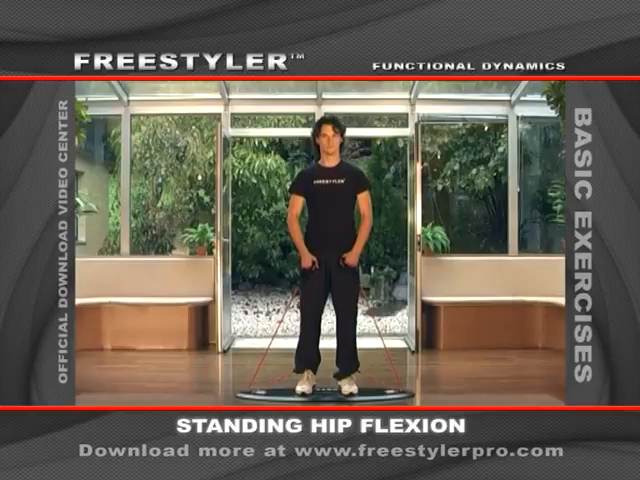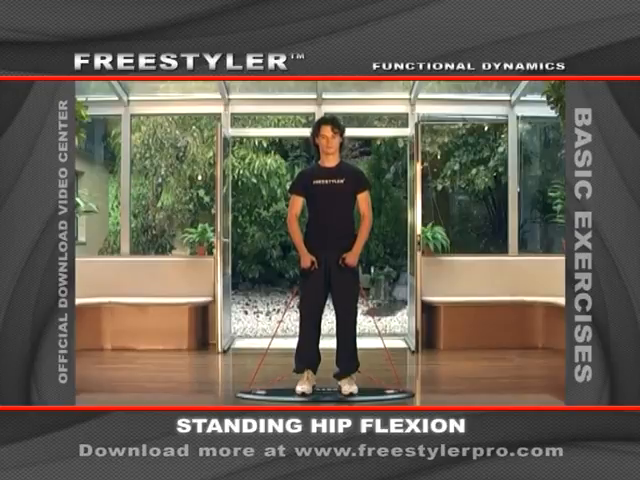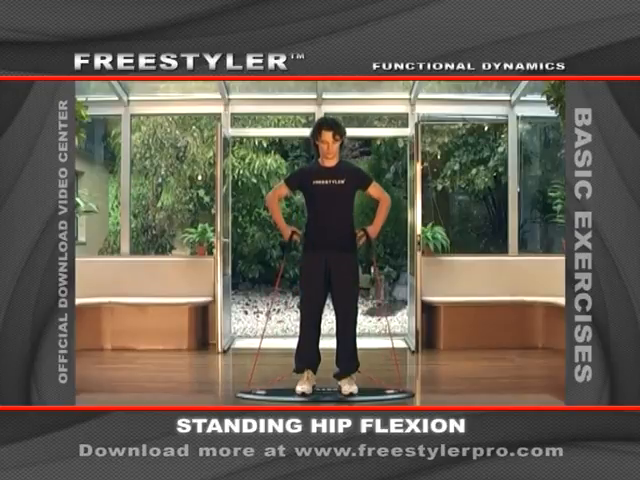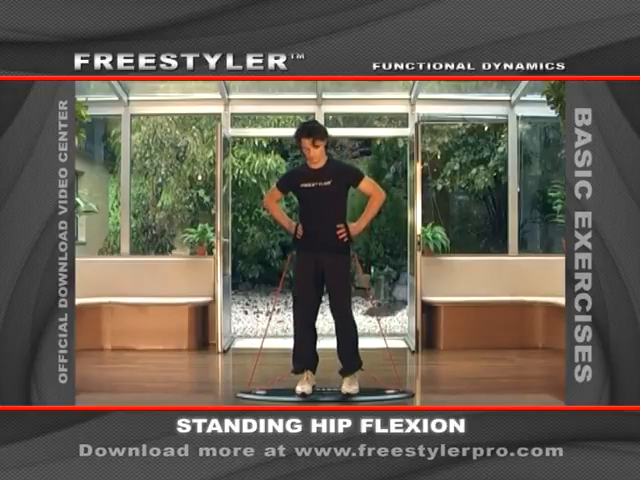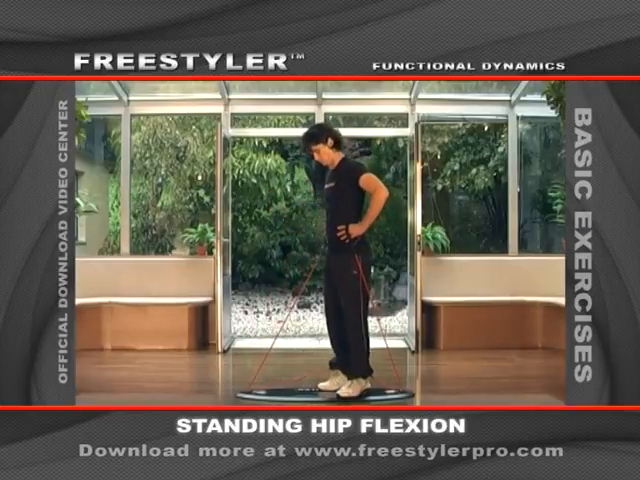
dt=1s
person 1, frame 1
left shoulder: (354, 175)
right shoulder: (306, 176)
left elbow: (367, 215)
right elbow: (292, 217)
left wrist: (356, 251)
right wrist: (303, 252)
left hip: (345, 256)
right hip: (314, 256)
left knee: (347, 316)
right knee: (309, 315)
left ankle: (347, 373)
right ankle: (306, 373)
person 1, frame 2
left shoulder: (354, 175)
right shoulder: (306, 177)
left elbow: (366, 216)
right elbow: (292, 217)
left wrist: (356, 251)
right wrist: (303, 252)
left hip: (345, 257)
right hip: (313, 257)
left knee: (346, 316)
right knee: (309, 315)
left ankle: (347, 374)
right ankle: (306, 373)
person 1, frame 3
left shoulder: (353, 173)
right shoulder: (305, 174)
left elbow: (384, 199)
right elbow: (272, 198)
left wrist: (374, 228)
right wrist: (284, 228)
left hip: (345, 254)
right hip: (313, 254)
left knee: (347, 315)
right knee: (310, 314)
left ankle: (347, 373)
right ankle: (307, 372)
person 1, frame 4
left shoulder: (342, 171)
right shoulder: (295, 176)
left elbow: (378, 194)
right elbow: (269, 201)
left wrist: (359, 225)
right wrist: (290, 226)
left hip: (337, 253)
right hip: (306, 254)
left knee: (342, 313)
right knee: (303, 314)
left ankle: (350, 371)
right ankle: (306, 372)
person 1, frame 5
left shoulder: (352, 169)
right shoulder: (330, 175)
left elbow: (381, 192)
left wrist: (362, 226)
left hip: (352, 255)
right hip: (334, 254)
left knee: (354, 316)
right knee: (334, 316)
left ankle: (360, 376)
right ankle: (343, 371)
